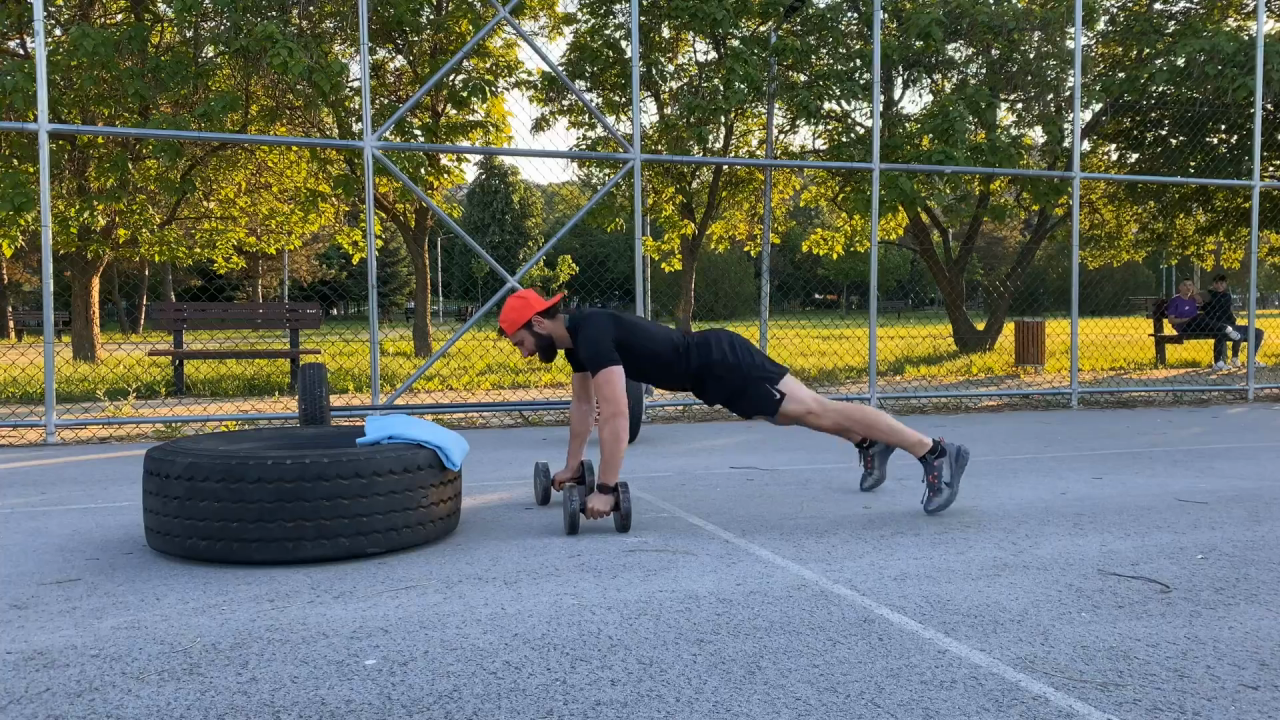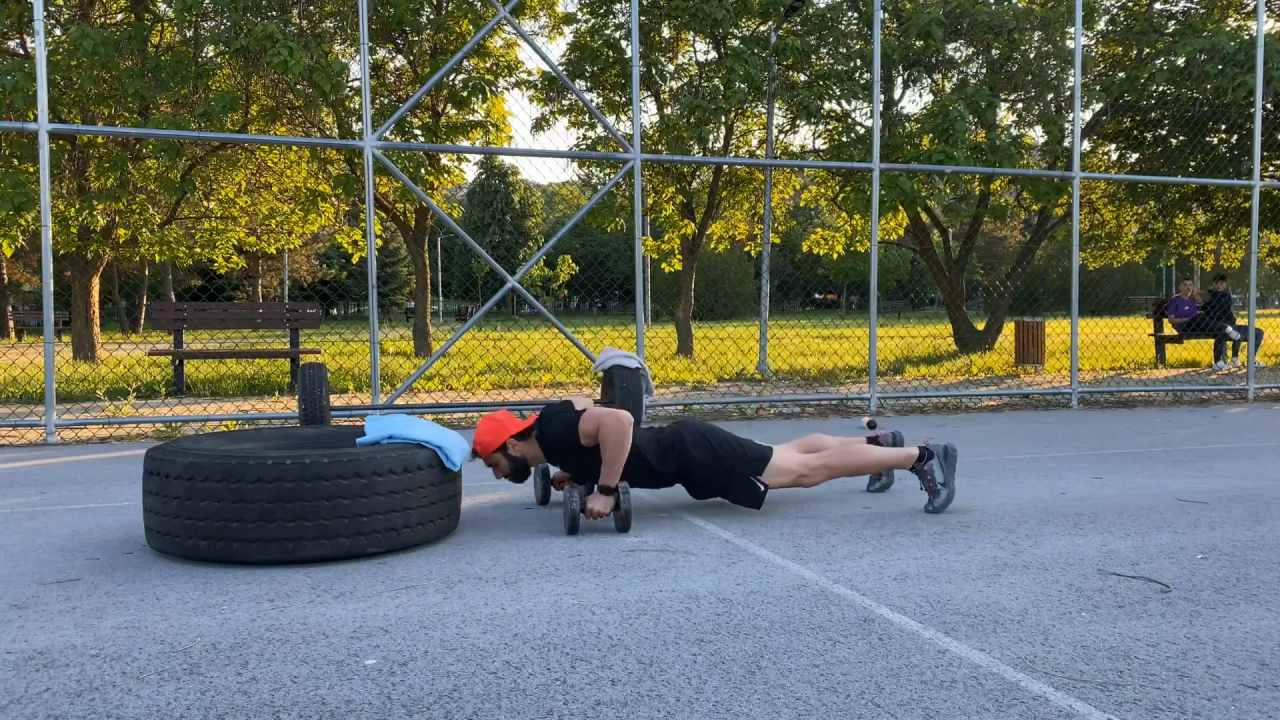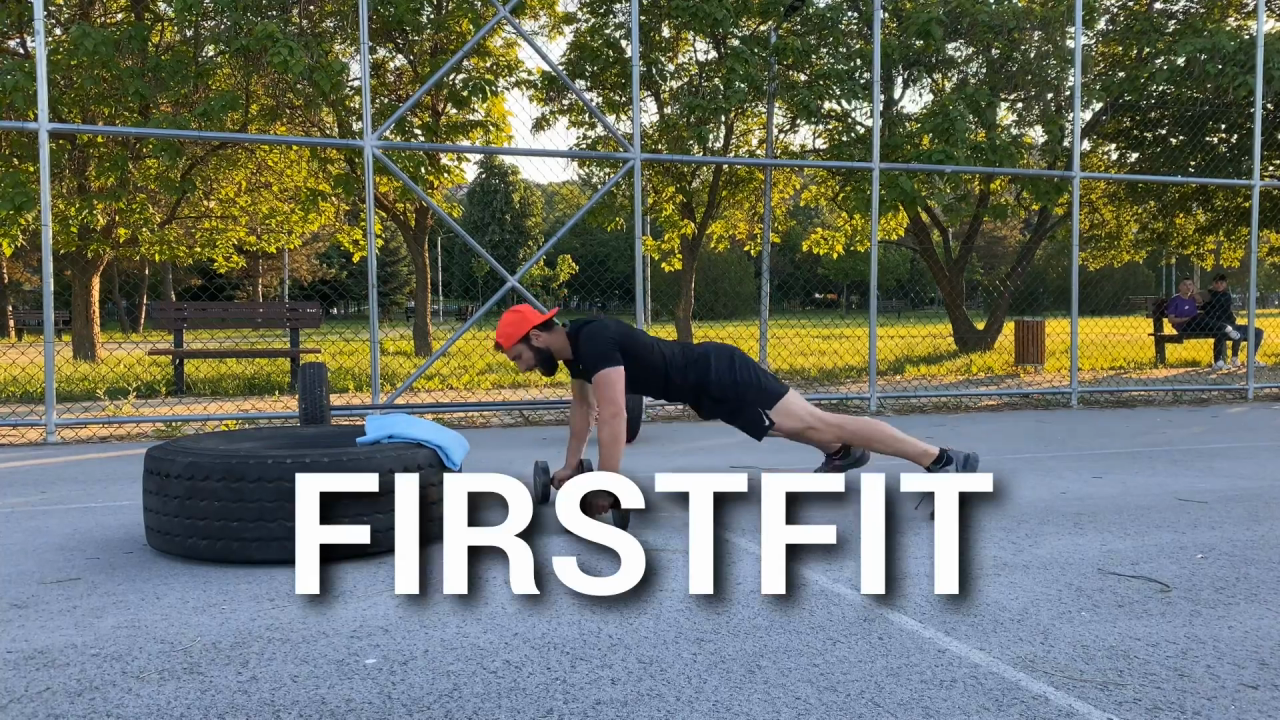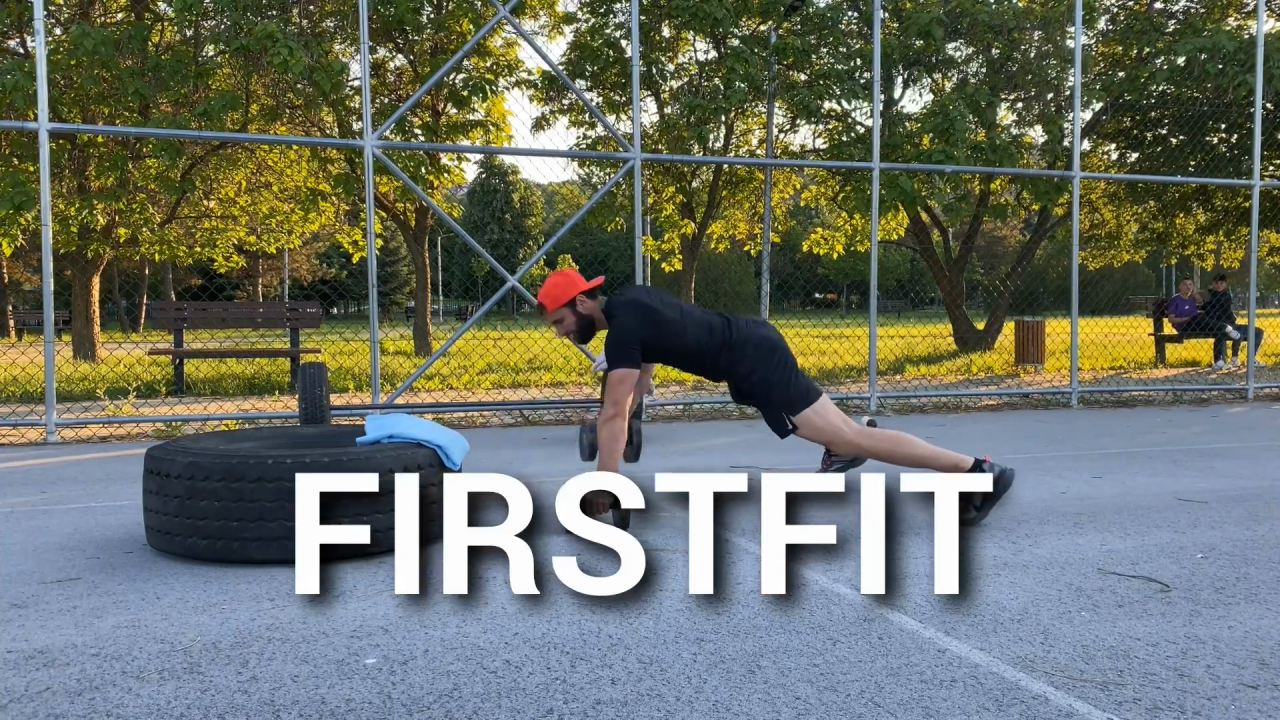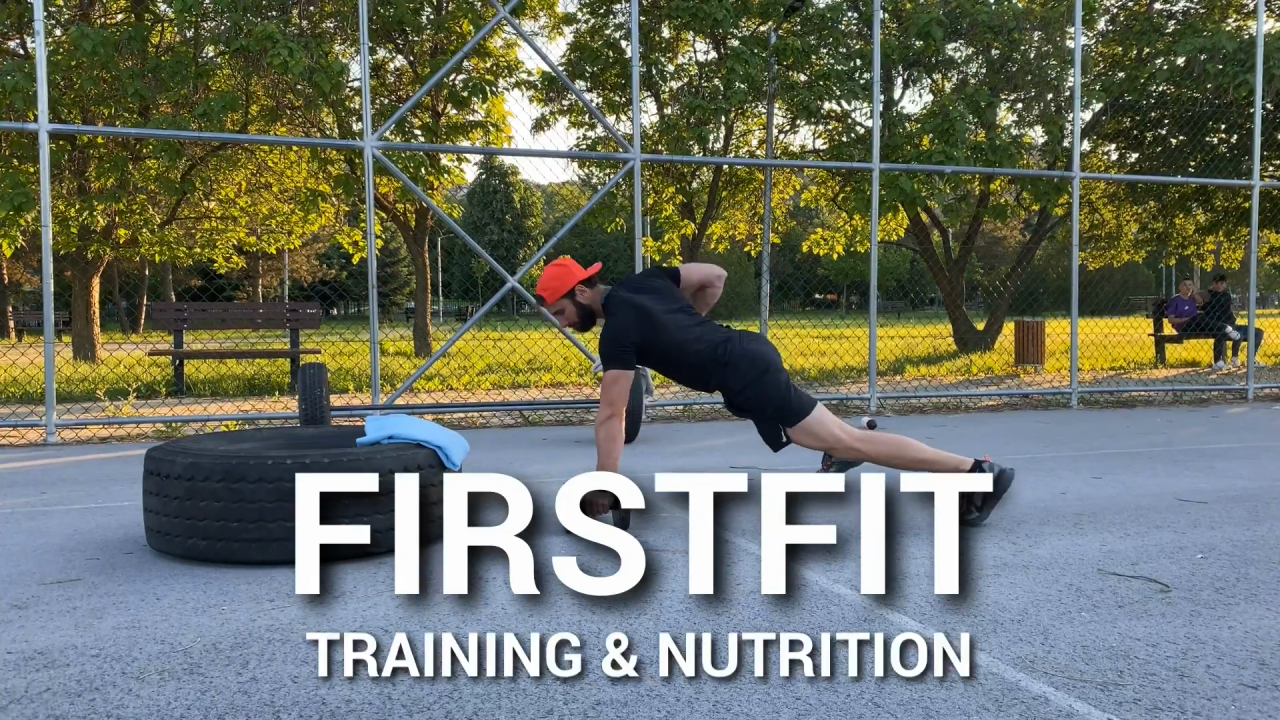
dt=0.5s
person 1, frame 1
left shoulder: (590, 334)
right shoulder: (576, 335)
left elbow: (614, 414)
right elbow: (583, 401)
left wrist: (605, 491)
right wrist: (571, 465)
left hip: (719, 363)
right hip: (709, 361)
left knee: (816, 411)
right knee: (795, 410)
left ankle: (937, 453)
right ankle: (871, 445)
person 1, frame 2
left shoulder: (555, 434)
right shoulder: (550, 425)
left elbow: (619, 420)
right elbow: (583, 402)
left wrist: (605, 491)
right wrist: (571, 469)
left hip: (696, 458)
right hip: (684, 443)
left knee: (808, 469)
right knee: (791, 452)
left ankle: (924, 456)
right ankle: (878, 442)
person 1, frame 3
left shoulder: (594, 338)
right shoulder: (576, 347)
left elbow: (613, 415)
right elbow: (583, 406)
left wrist: (610, 489)
right wrist: (570, 465)
left hip: (719, 373)
right hip: (707, 373)
left knee: (817, 425)
left ankle: (945, 460)
right ankle: (844, 450)
person 1, frame 4
left shoulder: (622, 328)
right shoulder: (626, 302)
left elbow: (614, 413)
right elbow: (641, 370)
left wrist: (606, 490)
right wrist: (617, 424)
left hip: (755, 360)
right hip: (752, 339)
left knee: (850, 435)
left ankle: (979, 472)
right ankle: (840, 451)
person 1, frame 5
left shoulder: (617, 328)
right shoulder: (642, 280)
left elbow: (611, 417)
right elbow: (716, 274)
left wrist: (604, 492)
left hip: (747, 375)
right hip: (748, 349)
left knee: (850, 440)
left ankle: (978, 472)
right ankle: (837, 454)
